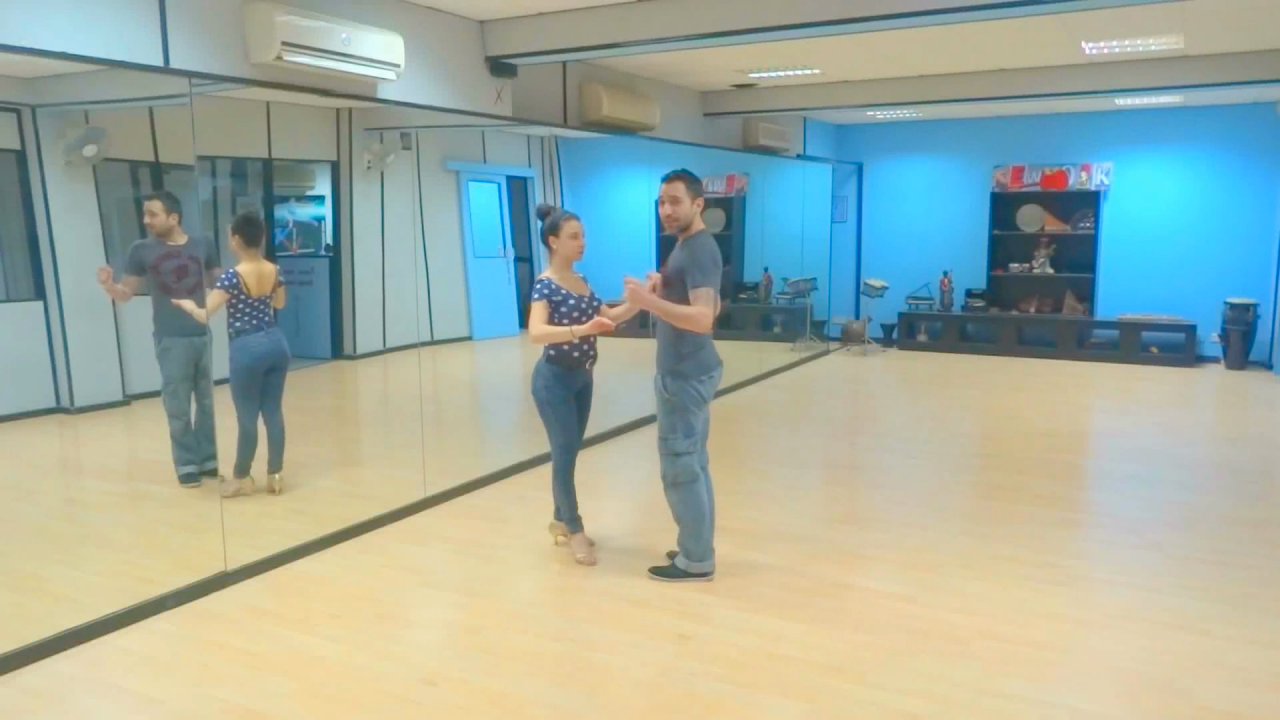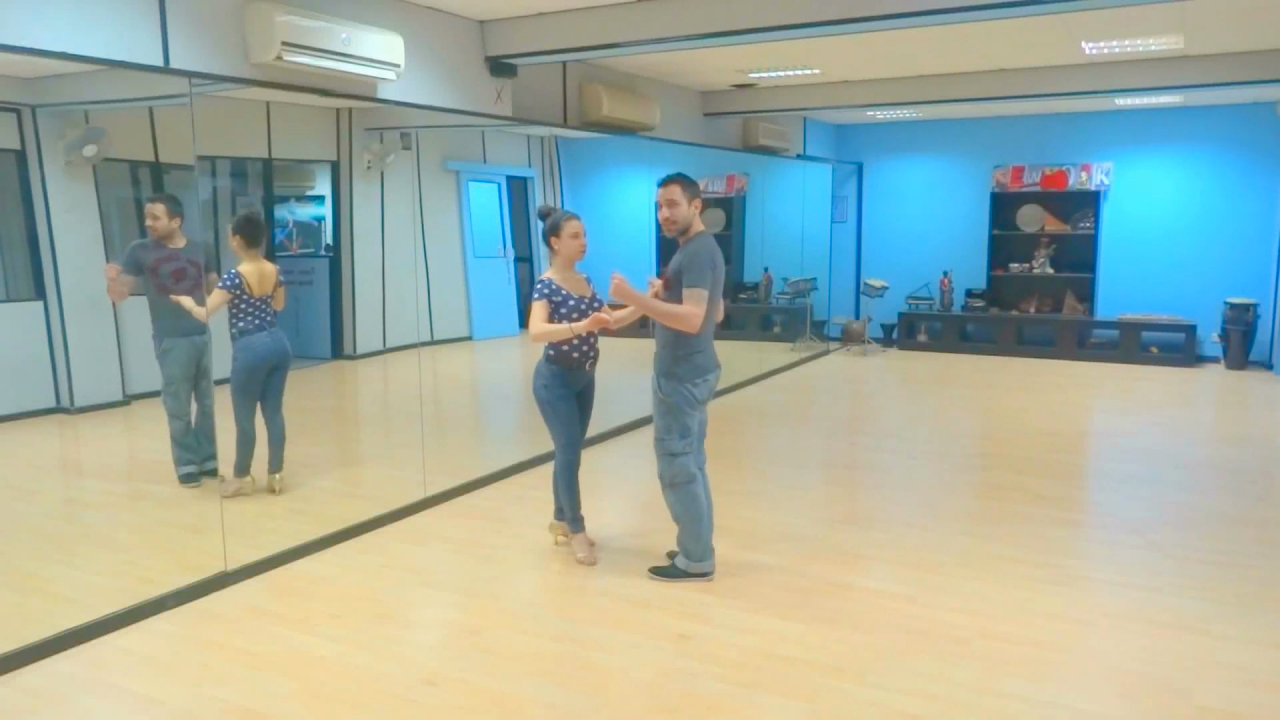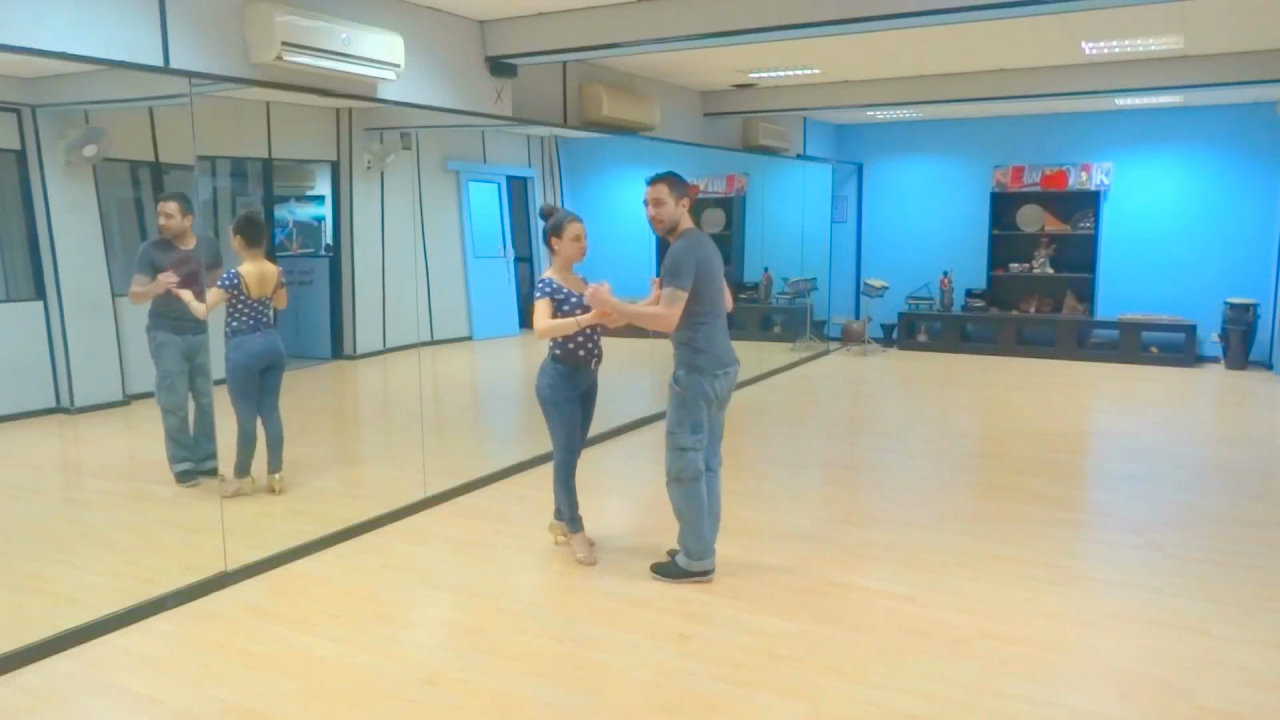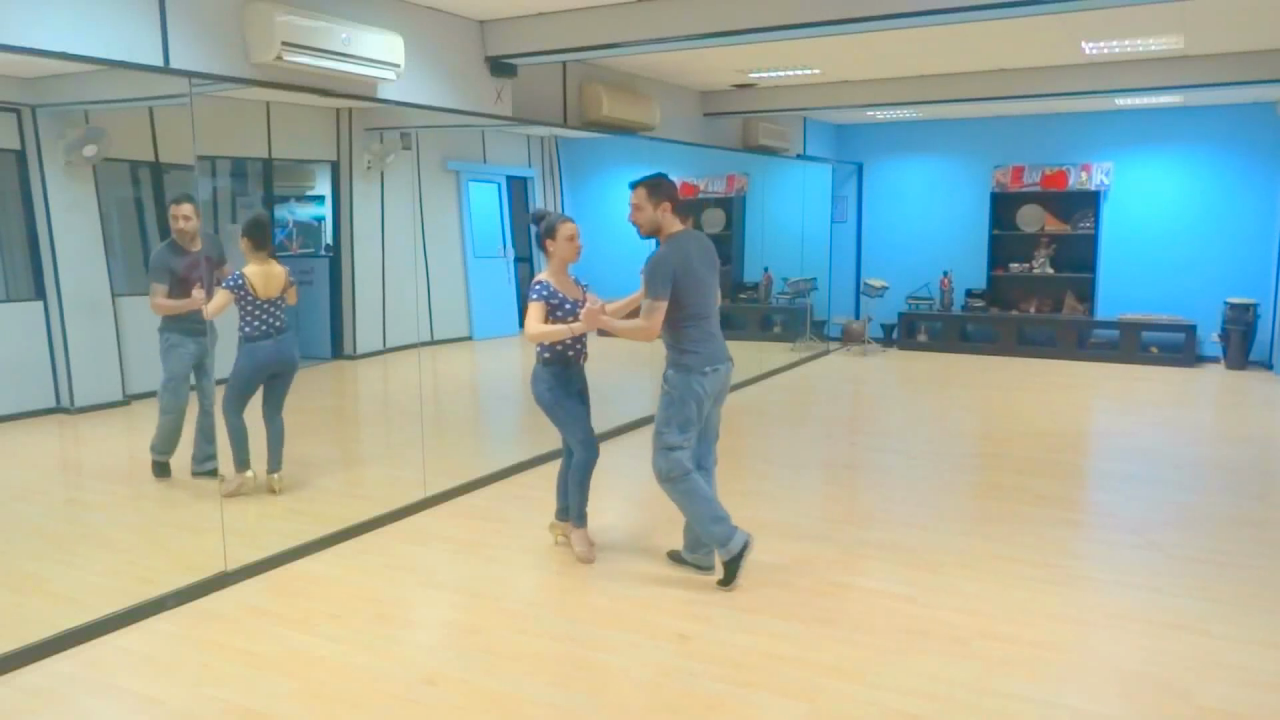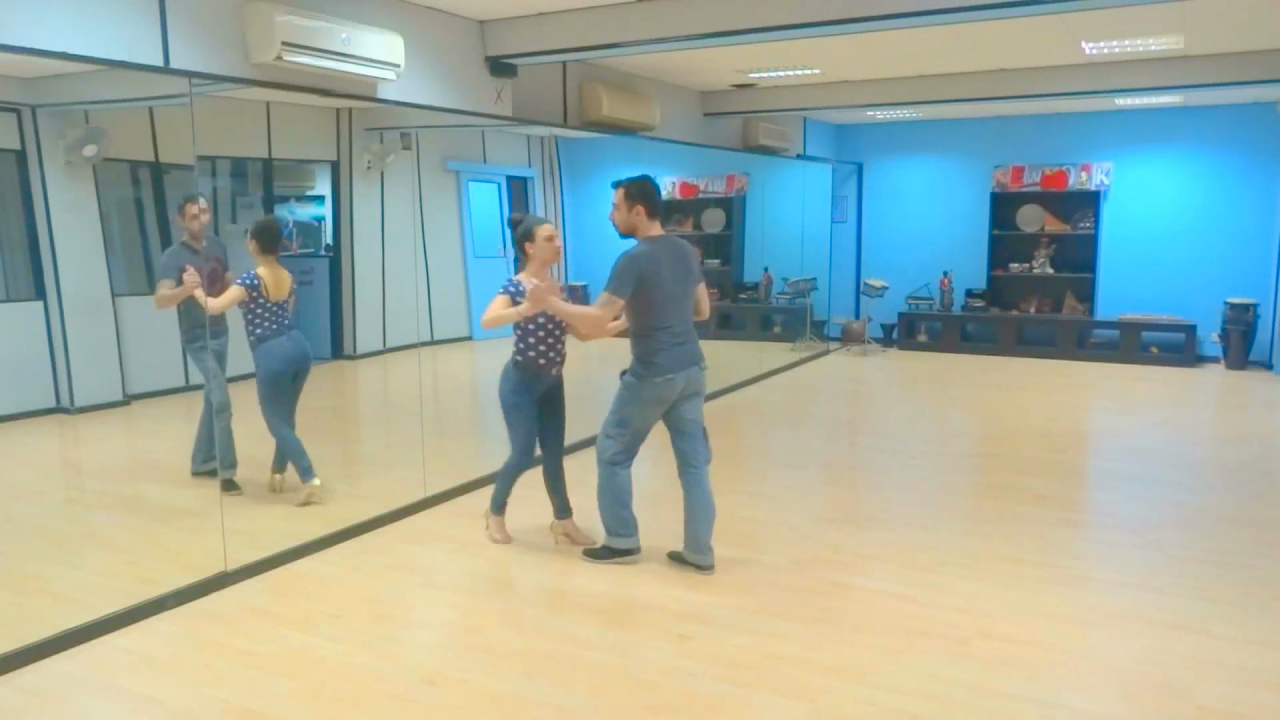
dt=0.5s
person 1, frame 1
left shoulder: (699, 250)
right shoulder: (687, 246)
left elbow: (703, 318)
left wrist: (649, 301)
right wrist: (663, 289)
left hip: (686, 375)
right hip: (687, 371)
left knee: (679, 467)
right knee: (693, 464)
left ankle: (695, 561)
right ankle: (697, 548)
person 1, frame 2
left shoulder: (697, 252)
right shoulder: (696, 249)
left elbow: (692, 318)
right elbow: (717, 313)
left wrist: (636, 298)
right wrist: (665, 297)
left hip: (681, 376)
right hip: (692, 372)
left knee: (677, 468)
right knee: (690, 465)
left ankle: (696, 560)
right ankle: (696, 548)
person 1, frame 3
left shoulder: (682, 251)
right shoulder: (704, 244)
left elbow: (667, 319)
right elbow: (727, 303)
left wrist: (611, 304)
left hip: (699, 372)
right hip: (722, 366)
left knee: (683, 466)
right knee: (705, 462)
left ankle: (694, 559)
right ankle: (697, 551)
person 1, frame 4
left shoulder: (662, 259)
right shoulder: (703, 244)
left elbow: (648, 330)
left wrist: (601, 321)
left hip: (689, 372)
right hip: (718, 365)
left knee: (672, 465)
right knee: (700, 462)
left ankle: (729, 540)
right ankle: (699, 550)
person 1, frame 5
left shoulder: (634, 260)
right shoulder: (686, 251)
left elbow: (597, 320)
right elbow: (703, 310)
left wrist: (549, 303)
left hip: (652, 377)
right hip: (691, 370)
left knee: (614, 454)
right knee: (694, 461)
left ankle: (623, 541)
right ankle: (700, 551)
person 2, frame 1
left shoulder: (581, 281)
right shoulder: (545, 285)
left elbow: (609, 318)
right elbow: (536, 332)
right wrist: (583, 330)
left hip: (582, 378)
right hip: (555, 379)
left knee: (571, 452)
right knee: (564, 454)
left ankle: (560, 521)
right ankle: (574, 529)
person 2, frame 2
left shoulder: (585, 281)
right shoulder: (546, 285)
left elbow: (612, 320)
right elbow: (536, 331)
right wrist: (581, 326)
left hip: (584, 378)
right hip: (555, 379)
left knee: (568, 452)
right knee: (569, 453)
left ankle: (560, 521)
right ankle: (575, 529)
person 2, frame 3
left shoulder: (581, 281)
right shoulder: (547, 285)
left elbow: (611, 318)
right elbow: (542, 327)
right wrist: (588, 318)
left hip: (586, 377)
right hip: (559, 378)
left knee: (571, 452)
right knee: (566, 454)
left ankle: (560, 520)
right ankle: (573, 530)
person 2, frame 4
left shoulder: (575, 283)
right shoulder: (542, 287)
left elbow: (606, 313)
right elbow: (531, 332)
left wrist: (643, 294)
right wrist: (577, 327)
left hip: (575, 376)
right hip: (553, 380)
left knee: (576, 451)
right knee: (587, 449)
left ankle: (563, 520)
right ankle: (577, 527)
person 2, frame 5
right shoulder: (516, 286)
left elbow: (579, 332)
right elbow: (488, 320)
left wrist: (621, 324)
right wrist: (524, 311)
left hip: (551, 381)
right hip: (520, 381)
left knee: (554, 452)
right knee: (524, 454)
left ankle: (563, 520)
right ankle: (495, 512)
person 3, frame 1
left shoulder: (203, 246)
right shoulder: (142, 250)
right elbow: (126, 294)
right wrist: (108, 285)
left hip: (202, 335)
right hip: (170, 339)
left knee: (205, 401)
right knee: (178, 405)
left ankle: (207, 459)
right ankle: (186, 464)
person 3, frame 2
left shoulder: (202, 249)
right shoulder: (140, 251)
left elbow: (214, 290)
right elbow: (120, 295)
right wrist: (112, 281)
left hip: (201, 335)
right hip: (170, 339)
left knee: (206, 401)
right knee: (178, 405)
left ankle: (207, 460)
right ankle: (186, 465)
person 3, frame 3
left shoulder: (209, 247)
right shoulder: (151, 251)
left elbow: (217, 283)
right elbow: (134, 295)
right wrist: (155, 287)
left hip: (198, 333)
right hip: (166, 335)
left knee: (204, 399)
right knee: (173, 401)
left ankle: (204, 461)
right ankle: (181, 464)
person 3, frame 4
left shoulder: (212, 245)
right shoulder: (163, 256)
left elbow: (225, 278)
right elbow: (156, 304)
right wrist: (189, 303)
left hip: (206, 335)
right hip: (177, 338)
left knee: (207, 402)
right knee: (173, 403)
left ankle: (204, 462)
right ankle: (161, 454)
person 3, frame 5
left shoulder: (217, 247)
right shoulder: (174, 256)
right elbow: (160, 301)
right wrist: (185, 289)
left hip: (220, 334)
right hip: (198, 340)
left knee: (213, 400)
right knee: (221, 401)
left ankle: (202, 462)
right ankle: (227, 471)
person 4, frame 1
left shoulder: (232, 277)
right shoulder: (274, 271)
left elbow: (204, 315)
left wrist: (187, 305)
left hip: (247, 349)
right hip: (276, 344)
left knee: (247, 418)
right knee: (273, 412)
left ankle: (242, 478)
right ankle: (275, 475)
person 4, frame 2
left shoulder: (234, 277)
right shoulder: (274, 271)
left elbow: (205, 314)
left wrist: (187, 302)
left hip: (251, 349)
right hip: (279, 344)
left knee: (244, 417)
right knee: (274, 412)
left ankle: (242, 477)
right ankle: (275, 474)
person 4, frame 3
left shoulder: (233, 277)
right shoulder: (276, 272)
left elbow: (202, 312)
left wrist: (187, 296)
left hip: (244, 349)
right hip: (273, 344)
left knee: (246, 416)
right knee: (270, 411)
left ankle: (242, 477)
right ankle: (275, 474)
person 4, frame 4
left shoulder: (239, 278)
right shoulder: (284, 273)
left elbow: (209, 313)
left hip: (256, 353)
right hip: (286, 348)
left knee: (232, 409)
right knee: (274, 412)
left ankle: (243, 473)
right ankle: (275, 474)
person 4, frame 5
left shoulder: (251, 279)
right shoulder: (288, 278)
left elbow: (215, 308)
left wrist: (197, 291)
left hip: (271, 355)
right hip: (299, 347)
left knee: (278, 423)
right knee: (285, 415)
left ankle: (310, 481)
right ankle: (277, 474)
